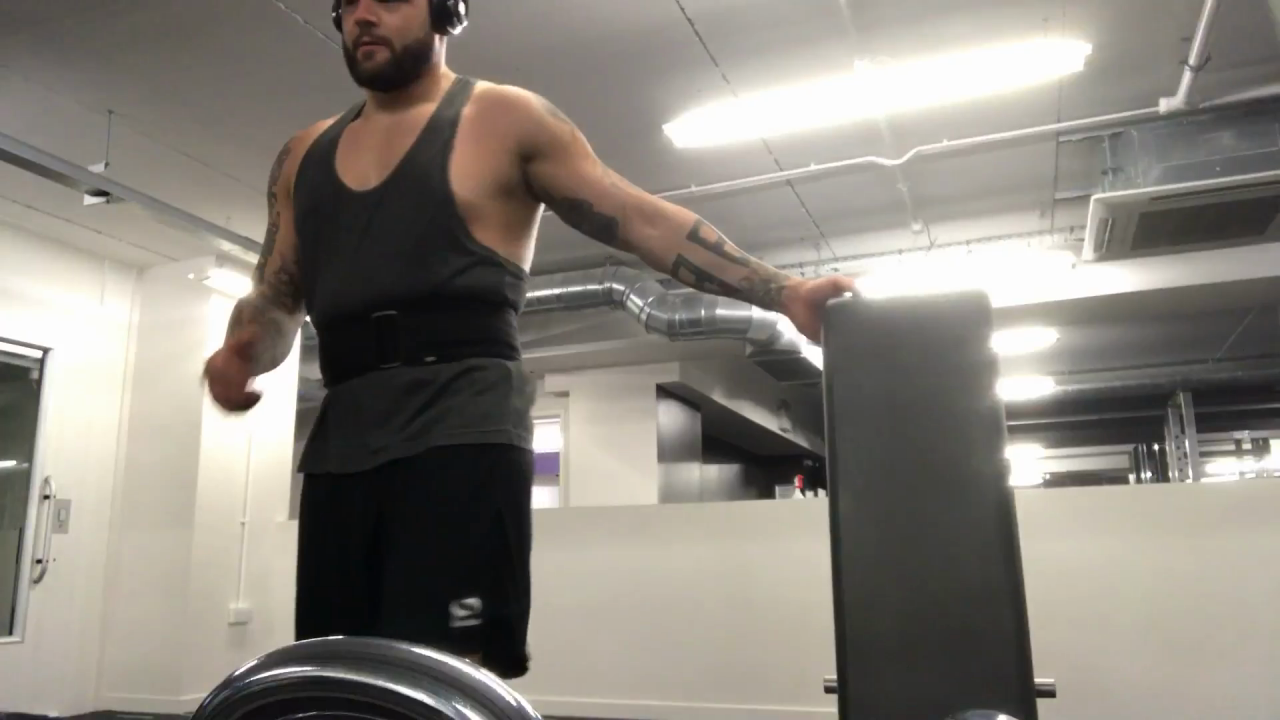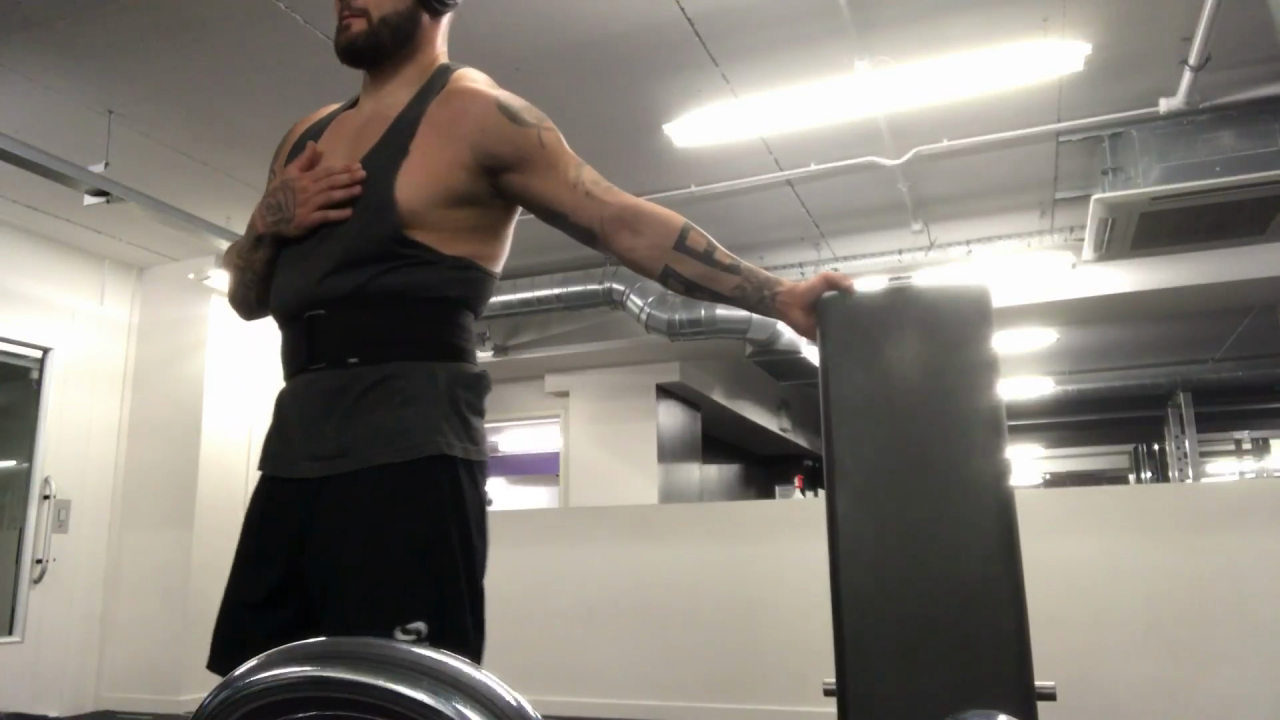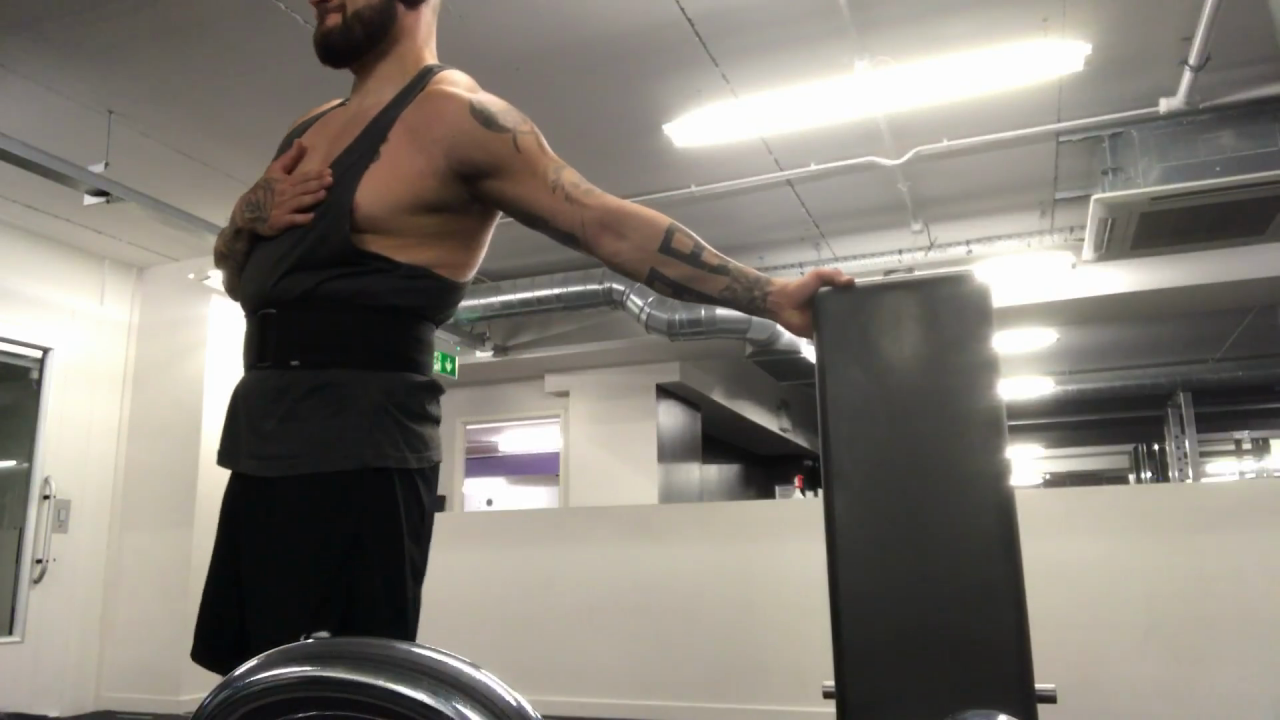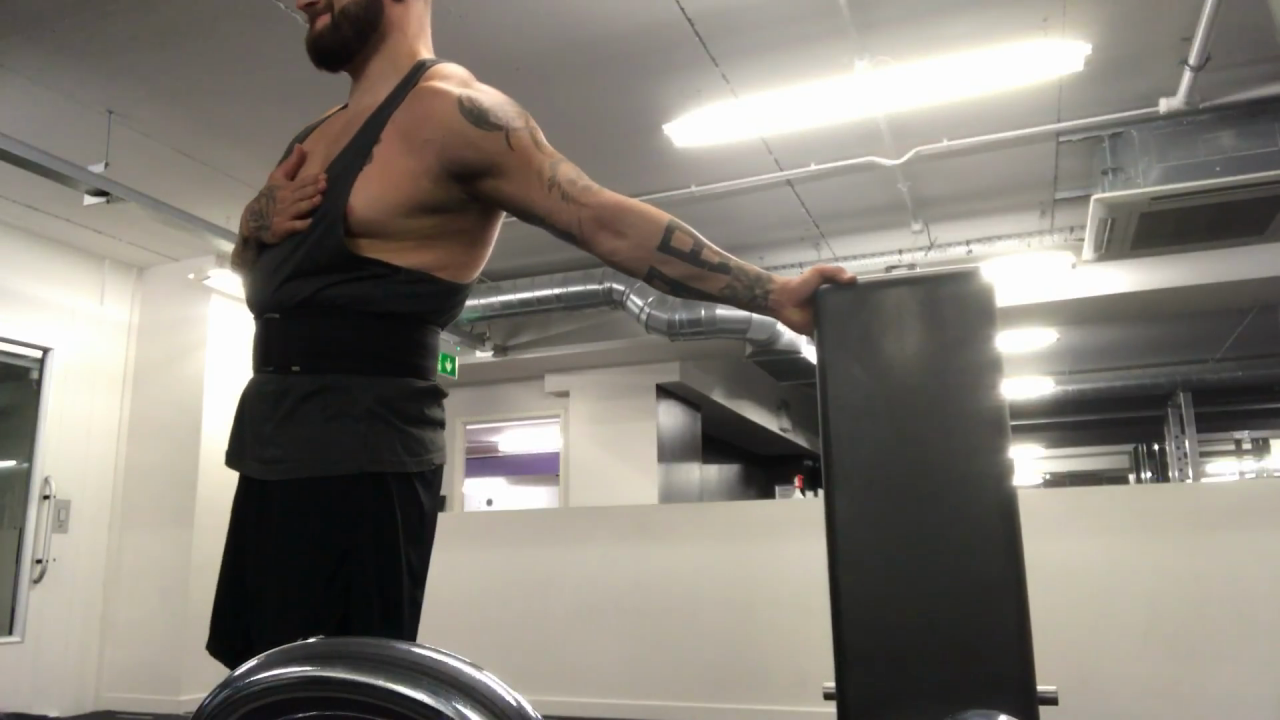
dt=0.4s
person 1, frame 1
left shoulder: (504, 119)
right shoulder: (305, 156)
left elbow: (645, 221)
right elbow: (276, 300)
left wrist: (784, 292)
right wrist: (237, 352)
left hip: (463, 433)
right hip: (339, 449)
person 1, frame 2
left shoulder: (475, 115)
right shoulder: (306, 137)
left elbow: (626, 223)
right elbow: (246, 296)
left wrist: (779, 296)
right wrist: (270, 219)
left hip: (406, 450)
right hip: (298, 448)
person 1, frame 3
left shoulder: (456, 118)
right shoulder: (309, 129)
left elbow: (610, 226)
right elbow: (236, 277)
left wrist: (770, 296)
right wrist: (248, 213)
left hip: (355, 458)
right hip: (263, 453)
person 1, frame 4
left shoulder: (451, 113)
right shoulder: (320, 136)
left elbow: (607, 223)
right elbow: (261, 282)
left wrist: (770, 293)
right wrist: (254, 221)
left hip: (356, 463)
right hip: (274, 456)
